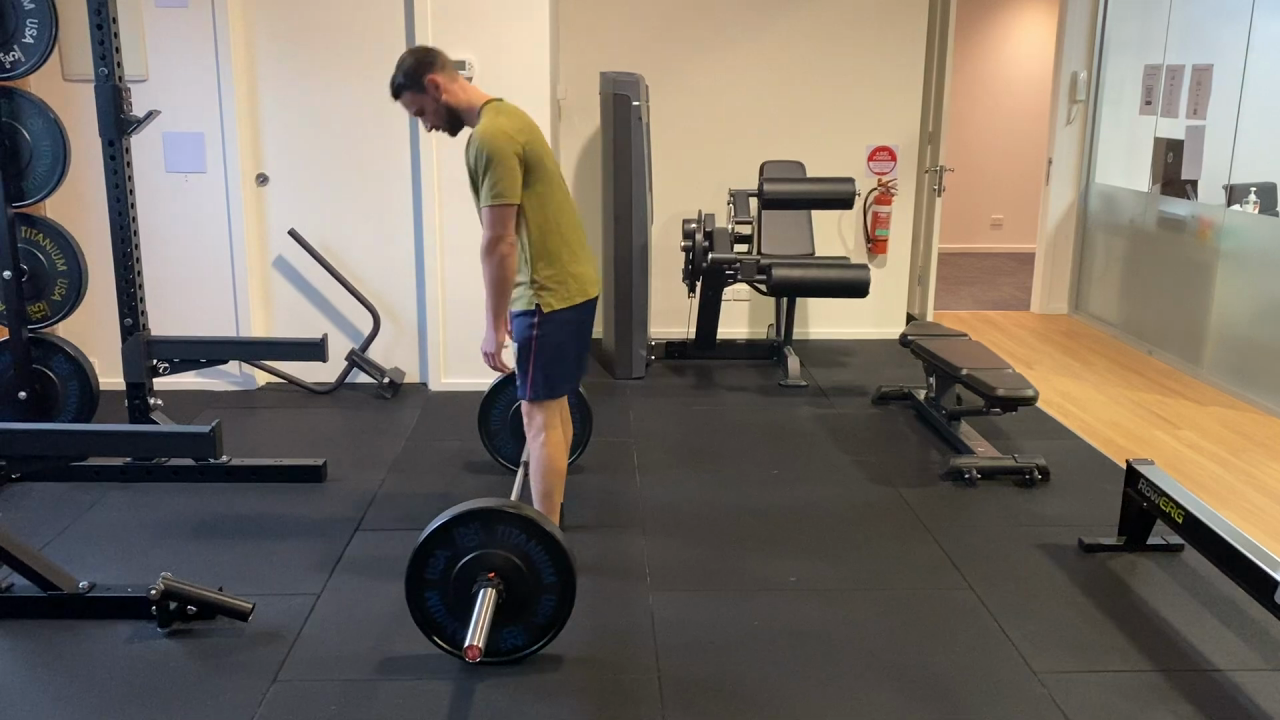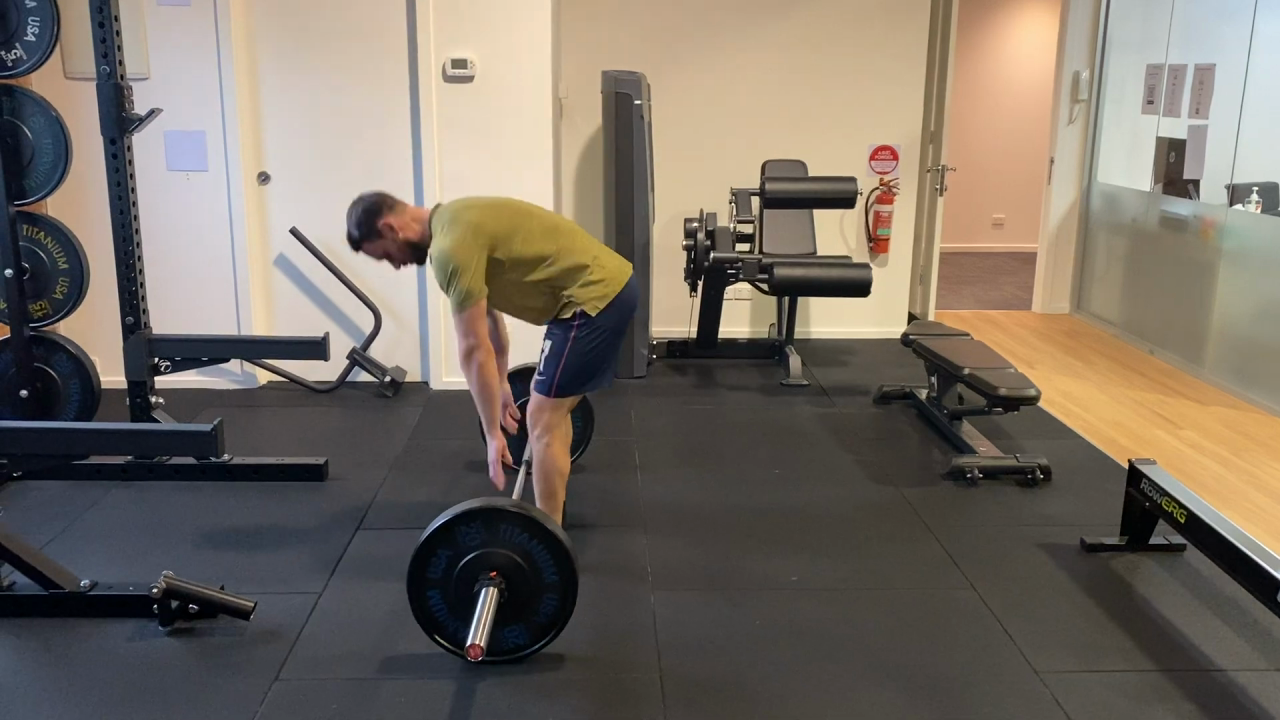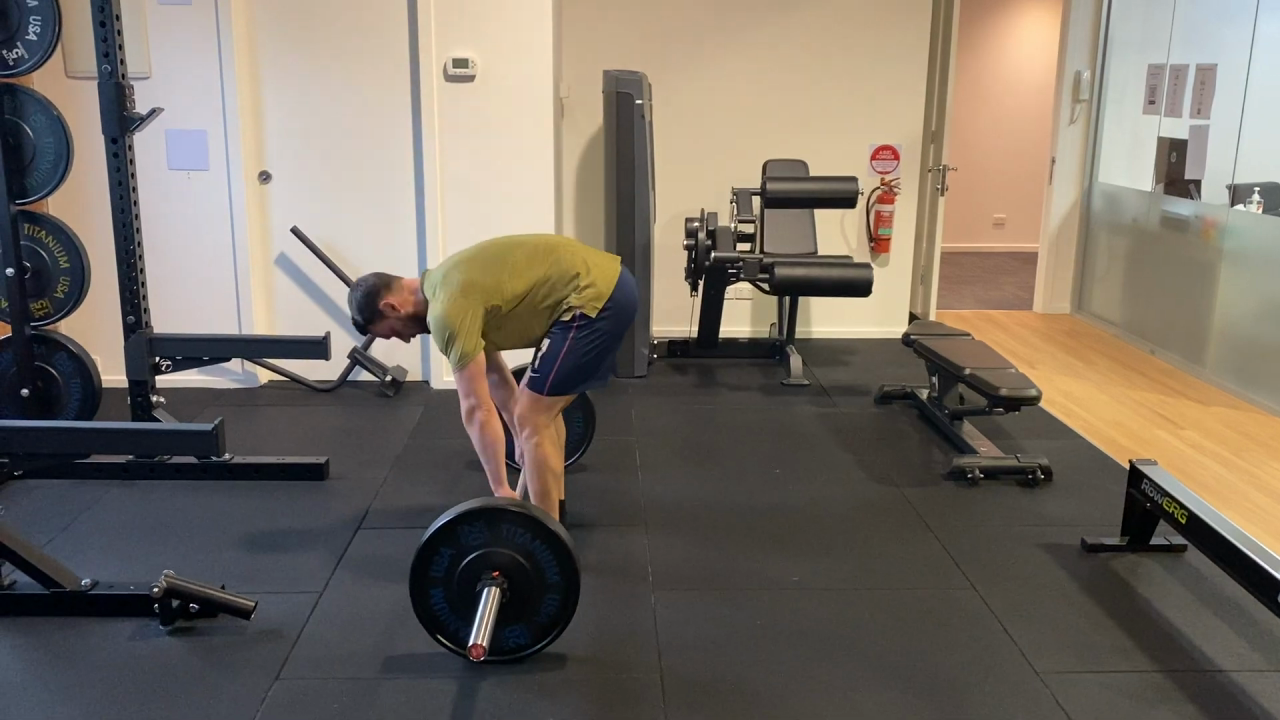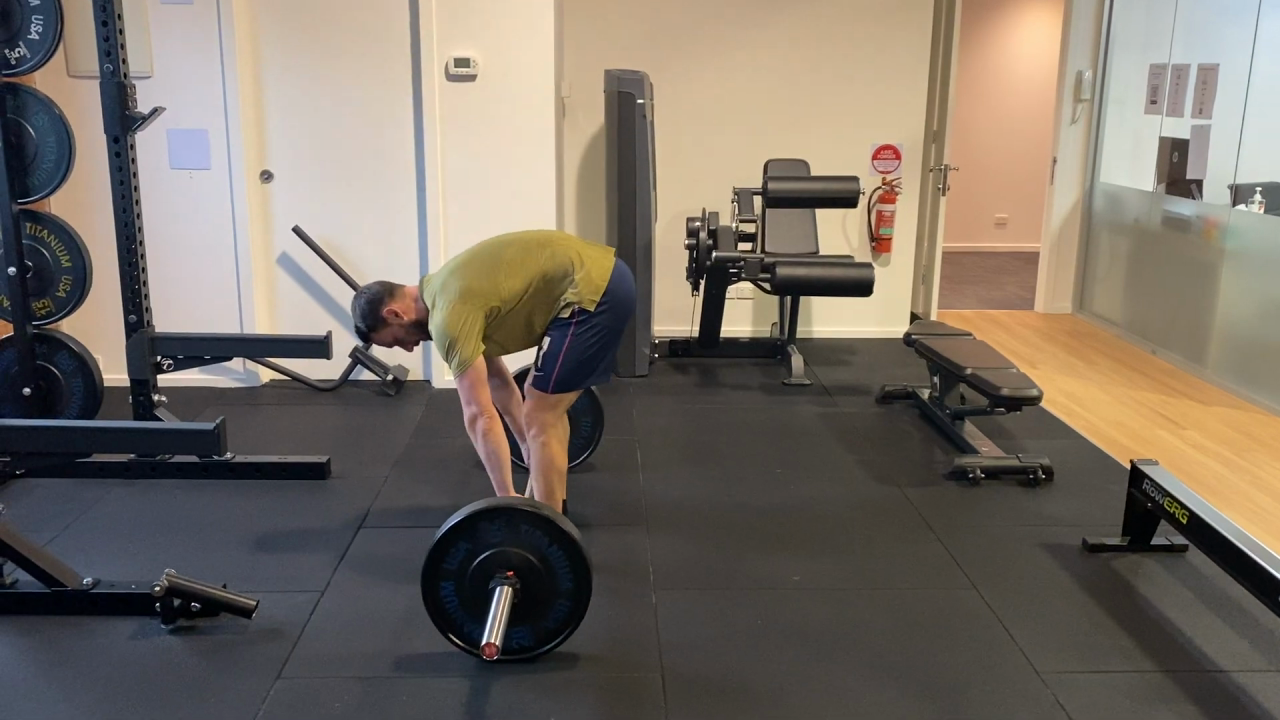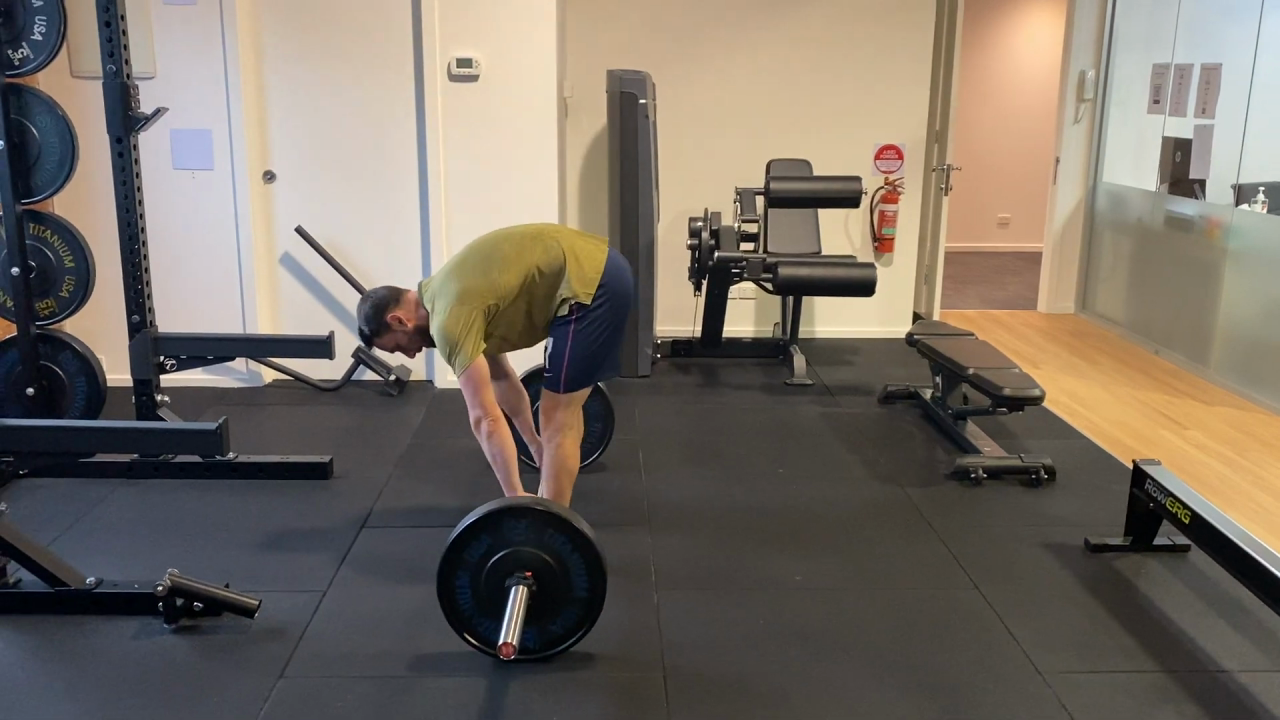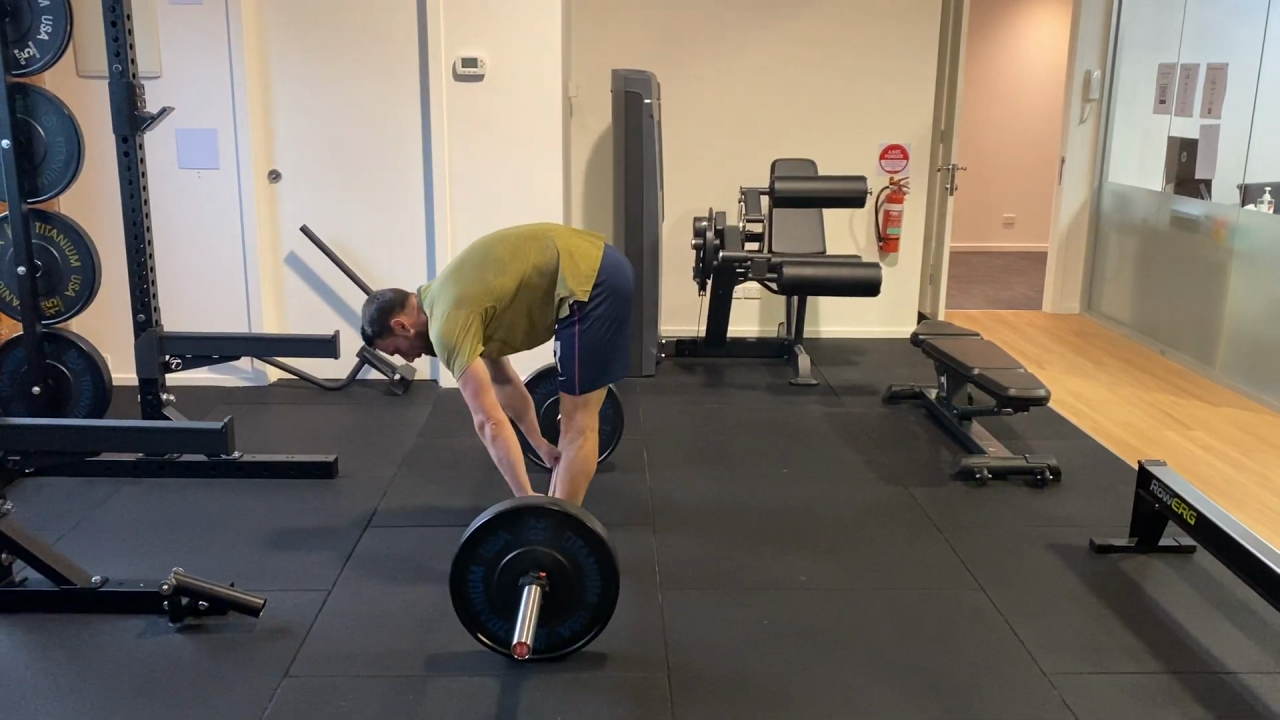
dt=0.3s
person 1, frame 1
left shoulder: (490, 137)
right shoulder: (503, 120)
left elbow: (499, 242)
left wrist: (494, 327)
right wrist: (510, 308)
left hip: (555, 292)
right hip: (563, 285)
left knee: (539, 414)
right knee: (551, 405)
right ankle: (549, 520)
person 1, frame 2
left shoulder: (451, 246)
right shoulder: (456, 224)
left elbow: (474, 349)
right elbow: (489, 322)
left wrist: (491, 430)
right wrist: (500, 389)
left hip: (595, 295)
right hip: (609, 284)
left knee: (542, 419)
right knee: (550, 413)
right ankle: (551, 520)
person 1, frame 3
left shoulder: (447, 313)
right shoulder: (444, 288)
left elbow: (477, 409)
right elbow: (494, 373)
left wrist: (500, 489)
right wrist: (522, 438)
left hip: (596, 296)
right hip: (607, 282)
left knee: (533, 417)
right knee: (540, 407)
right ankle: (554, 514)
person 1, frame 4
left shoulder: (449, 318)
right shoulder: (446, 295)
left elbow: (479, 415)
right elbow: (496, 379)
left wrist: (506, 497)
right wrist: (527, 442)
left hip: (593, 290)
right hip: (605, 276)
left knee: (539, 417)
right knee: (544, 408)
person 1, frame 5
left shoulder: (449, 320)
right shoulder: (448, 300)
left elbow: (485, 417)
right elbow: (501, 379)
left wrist: (516, 496)
right wrist: (535, 443)
left hip: (589, 281)
right hip: (600, 267)
left knee: (558, 417)
right knee: (562, 407)
person 1, frame 6
left shoulder: (447, 324)
right shoulder: (448, 303)
left elbow: (489, 421)
right elbow: (504, 383)
left wrist: (527, 498)
right wrist: (540, 444)
left hip: (589, 279)
right hip: (600, 265)
left knee: (577, 419)
right knee: (575, 413)
